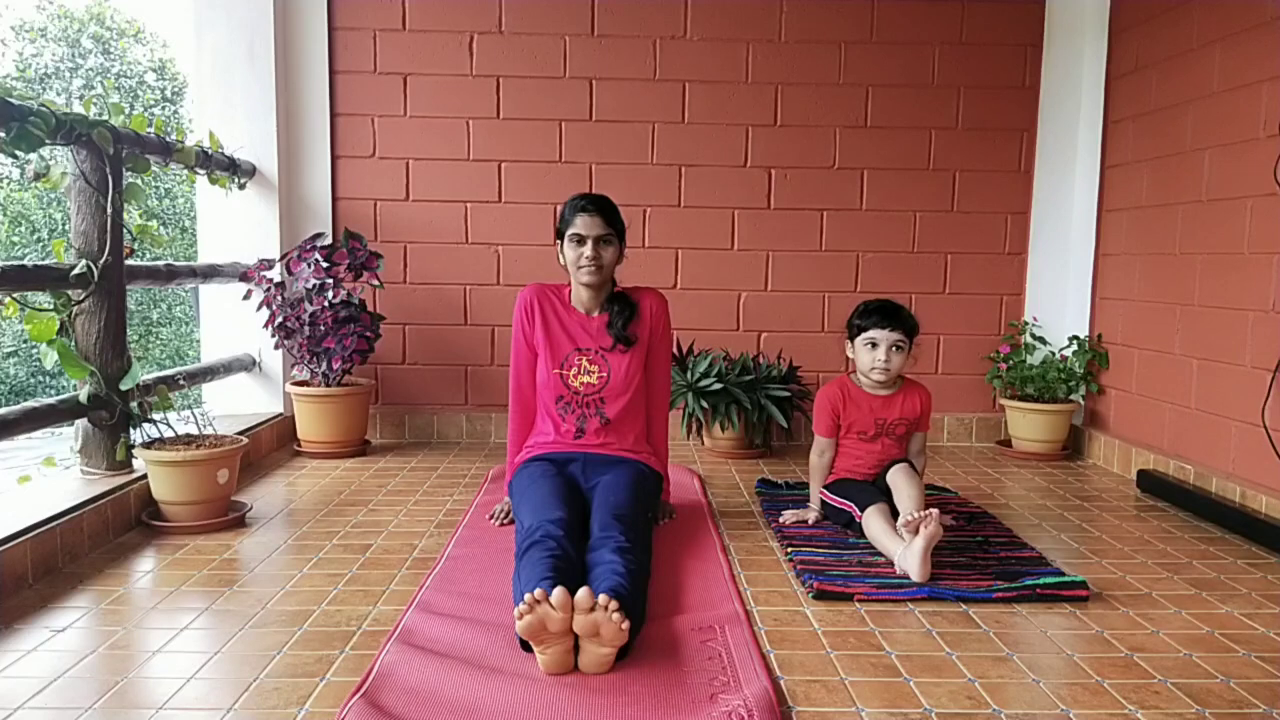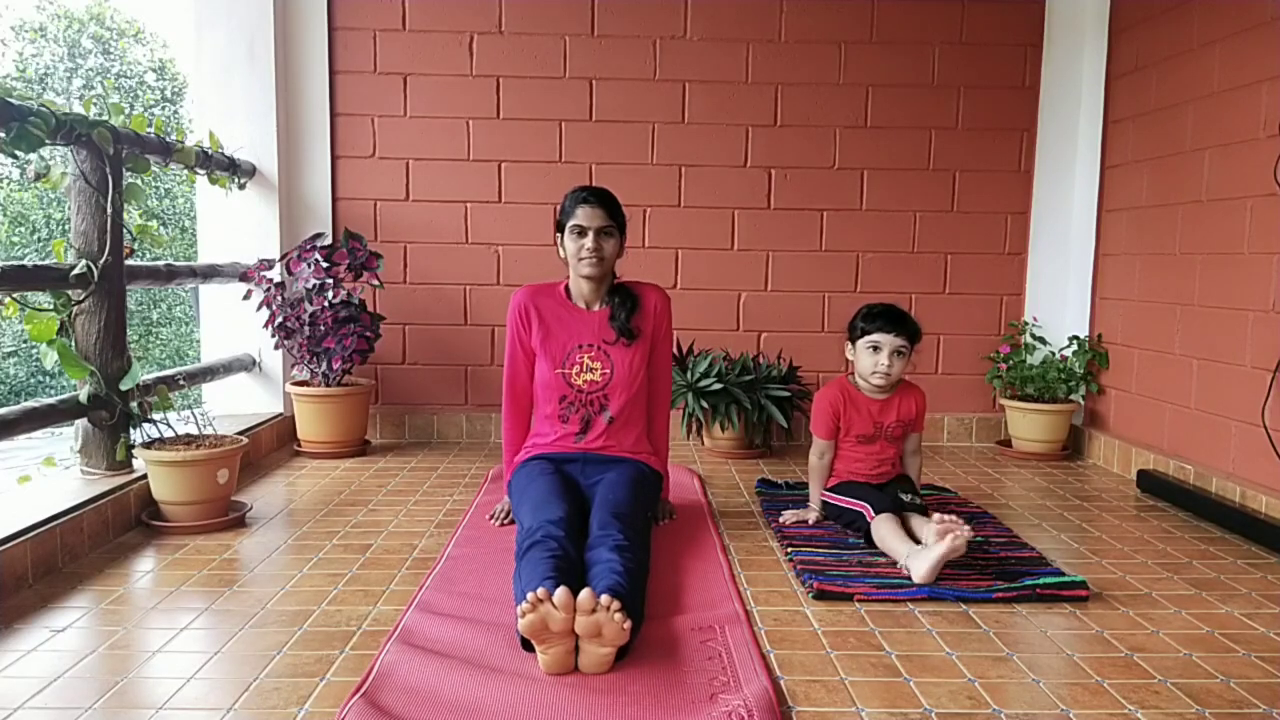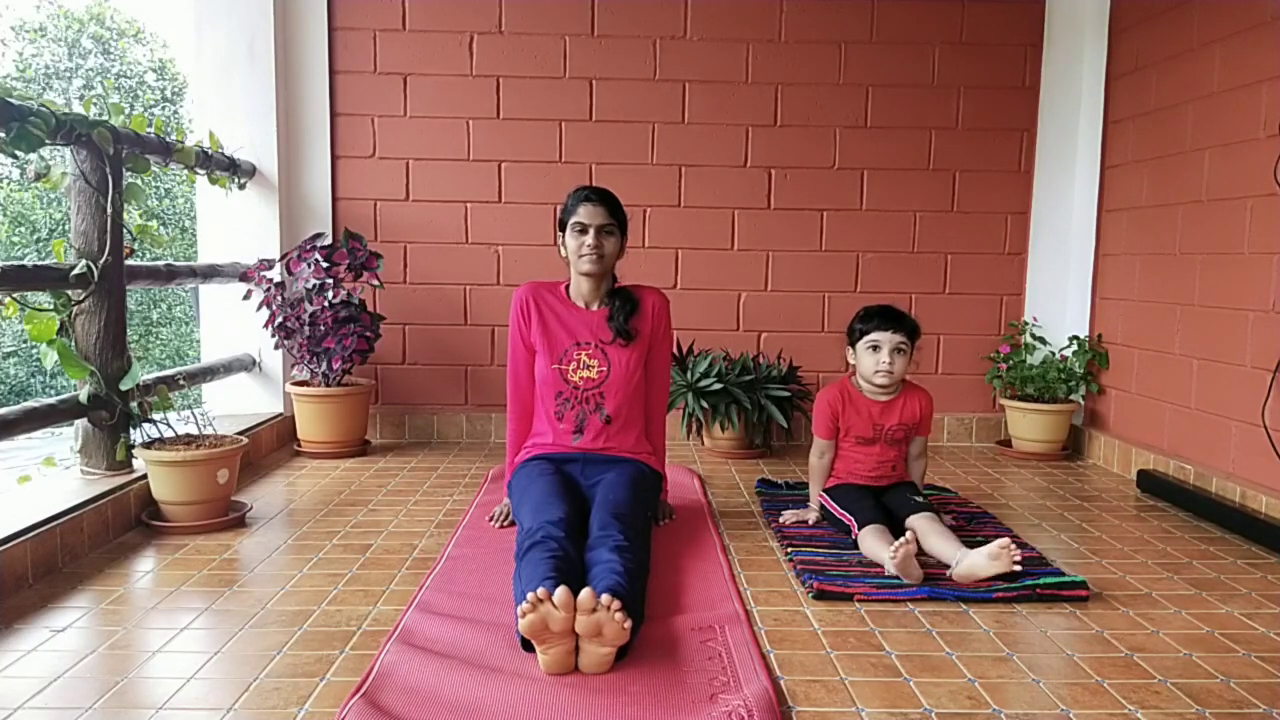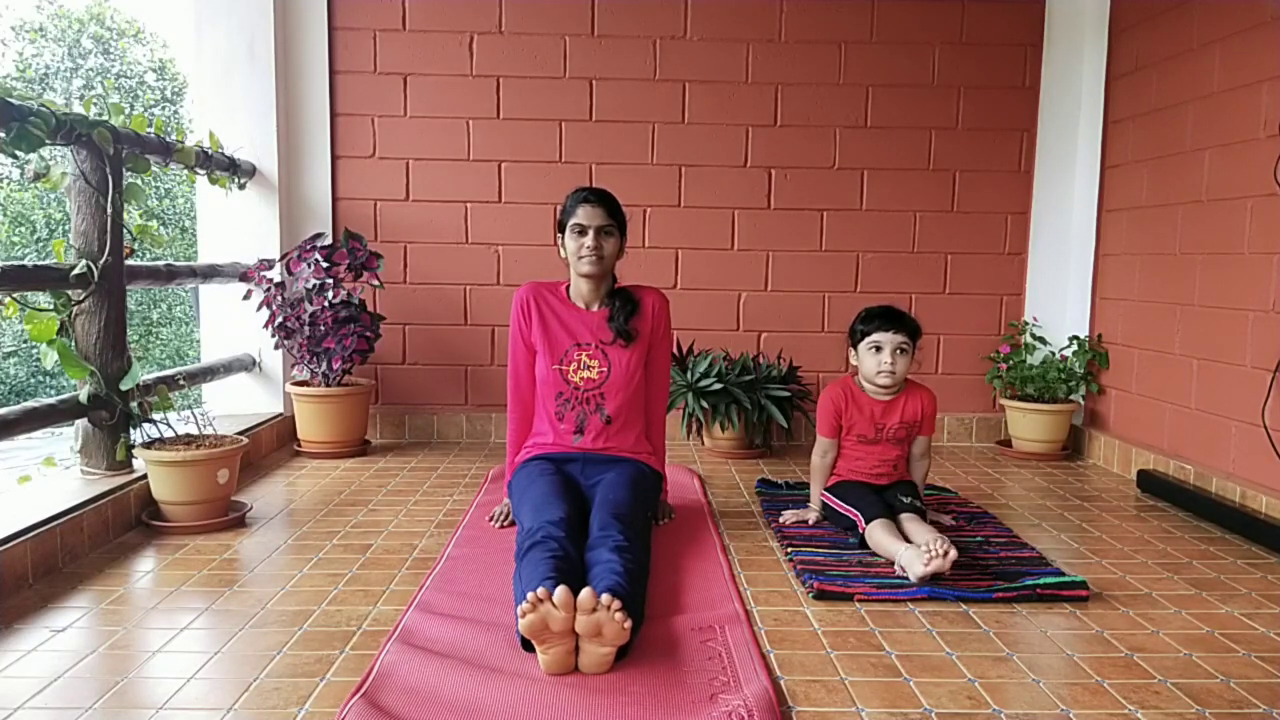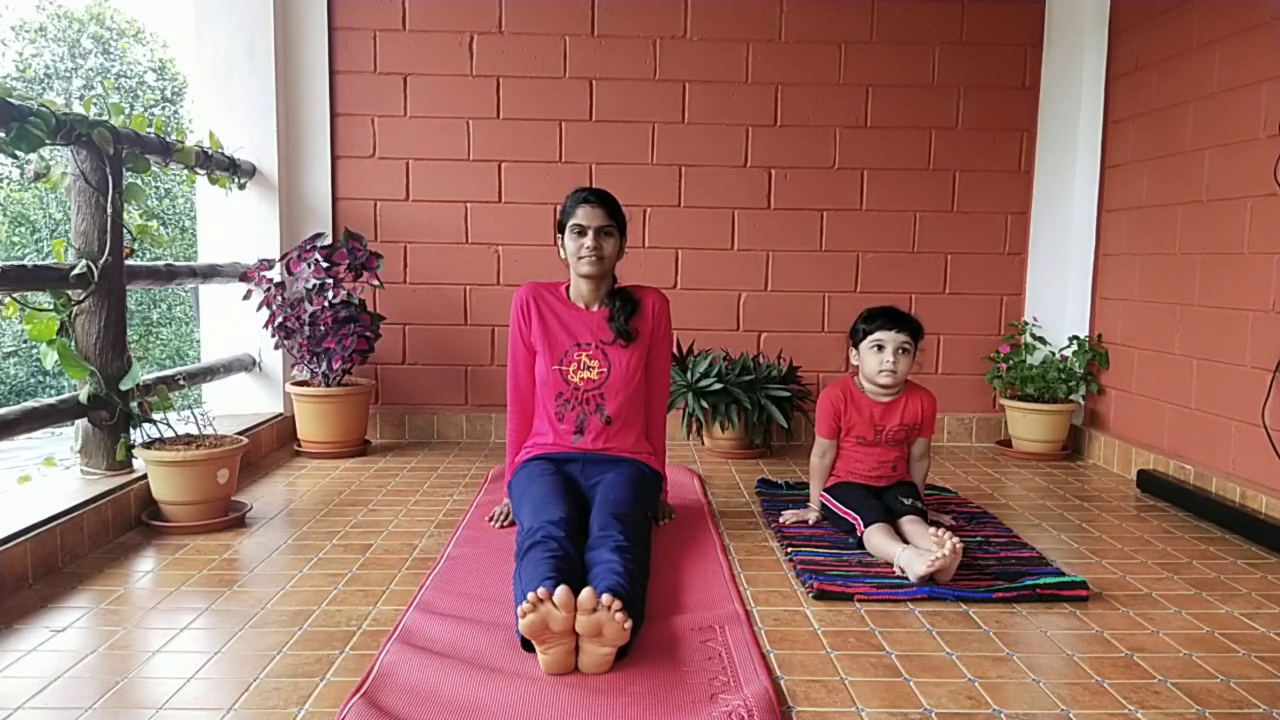
dt=1s
person 1, frame 1
left shoulder: (650, 307)
right shoulder: (534, 304)
left elbow: (657, 403)
right elbow: (522, 401)
left wrist: (658, 487)
right wrist: (515, 481)
left hip: (623, 462)
right hip: (547, 459)
left knee: (615, 532)
right knee: (547, 528)
left ankle: (608, 624)
right ankle: (547, 627)
person 1, frame 2
left shoulder: (651, 303)
right shoulder: (529, 304)
left elbow: (659, 400)
right elbow: (516, 401)
left wrist: (660, 485)
right wrist: (513, 482)
left hip: (625, 463)
right hip: (546, 460)
left knee: (615, 533)
right knee: (548, 528)
left ankle: (607, 622)
right ankle: (548, 627)
person 1, frame 3
left shoulder: (650, 306)
right shoulder: (531, 302)
left elbow: (656, 403)
right elbow: (520, 401)
left wrist: (657, 485)
right wrist: (515, 481)
left hip: (624, 463)
right hip: (546, 460)
left knee: (614, 532)
right knee: (548, 528)
left ankle: (606, 623)
right ankle: (547, 622)
person 1, frame 4
left shoulder: (650, 306)
right shoulder: (532, 301)
left elbow: (655, 403)
right elbow: (521, 401)
left wrist: (655, 486)
right wrist: (513, 484)
left hip: (623, 463)
right hip: (546, 459)
left knee: (614, 531)
right knee: (548, 527)
left ankle: (608, 622)
right ankle: (547, 624)
person 1, frame 5
left shoulder: (650, 306)
right shoulder: (531, 302)
left elbow: (656, 404)
right elbow: (520, 402)
left wrist: (655, 485)
right wrist: (514, 483)
left hip: (623, 463)
right hip: (546, 460)
left knee: (613, 531)
right knee: (548, 527)
left ankle: (606, 622)
right ankle: (549, 626)
person 2, frame 1
left shoulder: (918, 396)
right shoulder: (833, 394)
left elbow: (916, 453)
right elbow: (822, 453)
left wrist: (914, 500)
right wrist: (815, 505)
left hip: (890, 483)
right hip: (843, 484)
left knee: (902, 469)
right knee: (874, 505)
left ankle: (912, 527)
right ankle: (905, 555)
person 2, frame 2
left shoulder: (913, 397)
right shoulder: (832, 396)
left elbow: (911, 453)
right elbow: (821, 454)
left wrist: (914, 503)
right wrist: (814, 506)
left hip: (891, 481)
right hip: (843, 487)
left knee: (910, 514)
right knee: (881, 510)
left ankle: (936, 545)
right ankle: (916, 558)
person 2, frame 3
left shoulder: (919, 400)
right shoulder: (833, 397)
left elbow: (916, 456)
right elbow: (821, 455)
left wrist: (914, 499)
right wrist: (815, 505)
left hip: (894, 485)
right hip: (845, 486)
left knee: (924, 517)
right knee: (870, 522)
left ankle: (965, 560)
right ankle: (893, 561)
person 2, frame 4
left shoulder: (922, 399)
right shoulder: (837, 396)
left elbow: (919, 457)
right elbow: (824, 454)
left wrist: (915, 499)
right wrist: (816, 505)
left hip: (896, 484)
right hip: (846, 484)
left knee: (909, 516)
right knee: (875, 516)
left ankle: (940, 548)
right ankle: (908, 556)
person 2, frame 5
left shoulder: (923, 401)
right shoulder: (836, 397)
left elbow: (919, 458)
right elbow: (823, 455)
left wrist: (916, 499)
right wrist: (815, 505)
left hip: (896, 485)
right hip: (846, 485)
left knee: (911, 518)
right knee: (874, 520)
left ankle: (939, 553)
right ankle: (907, 558)
